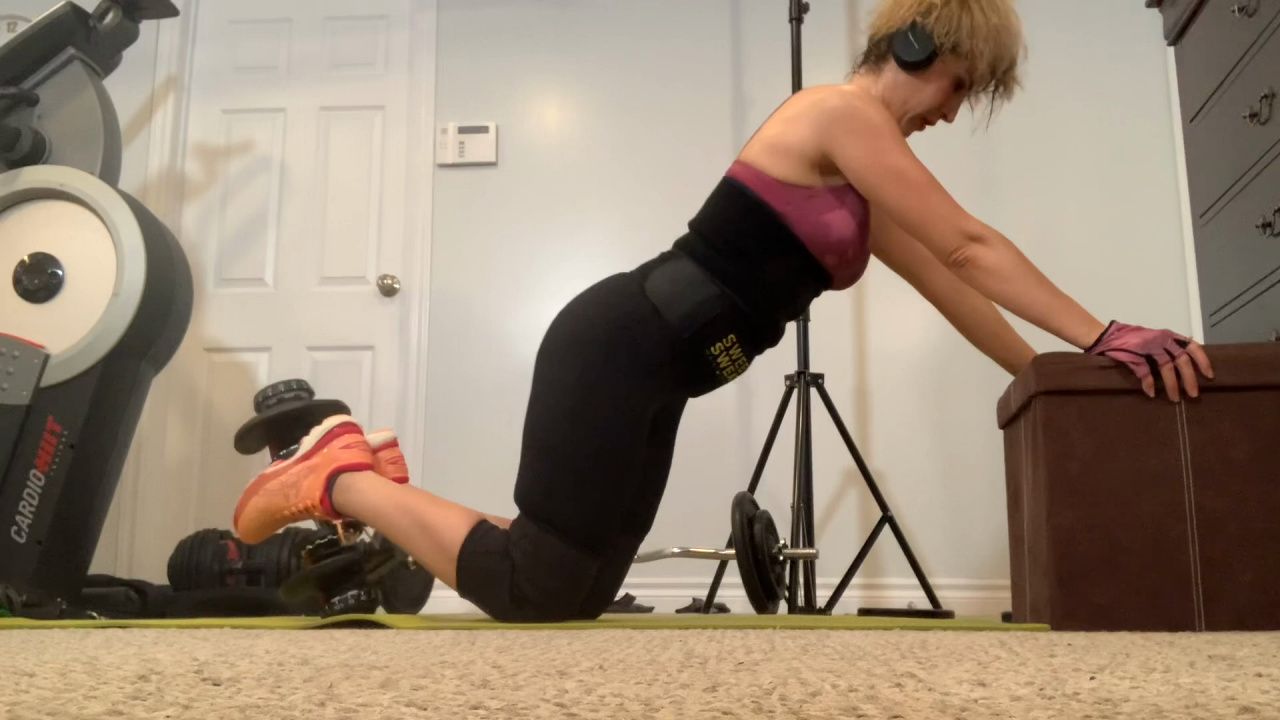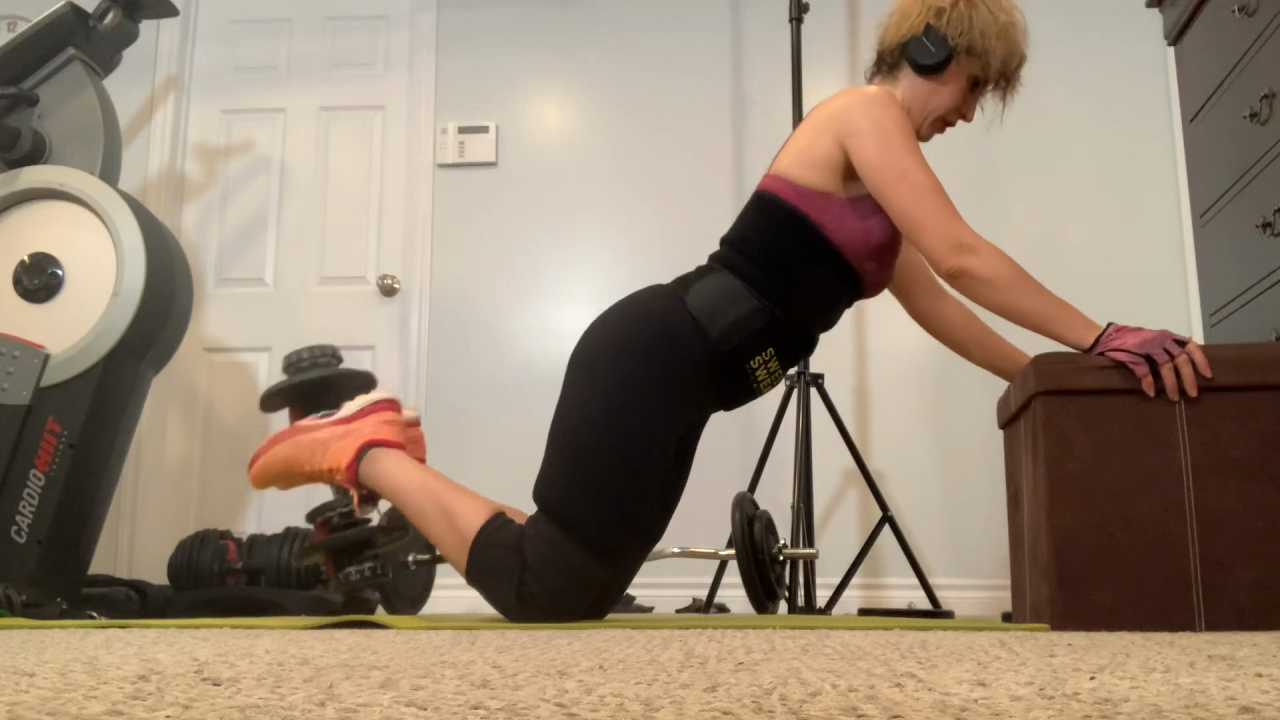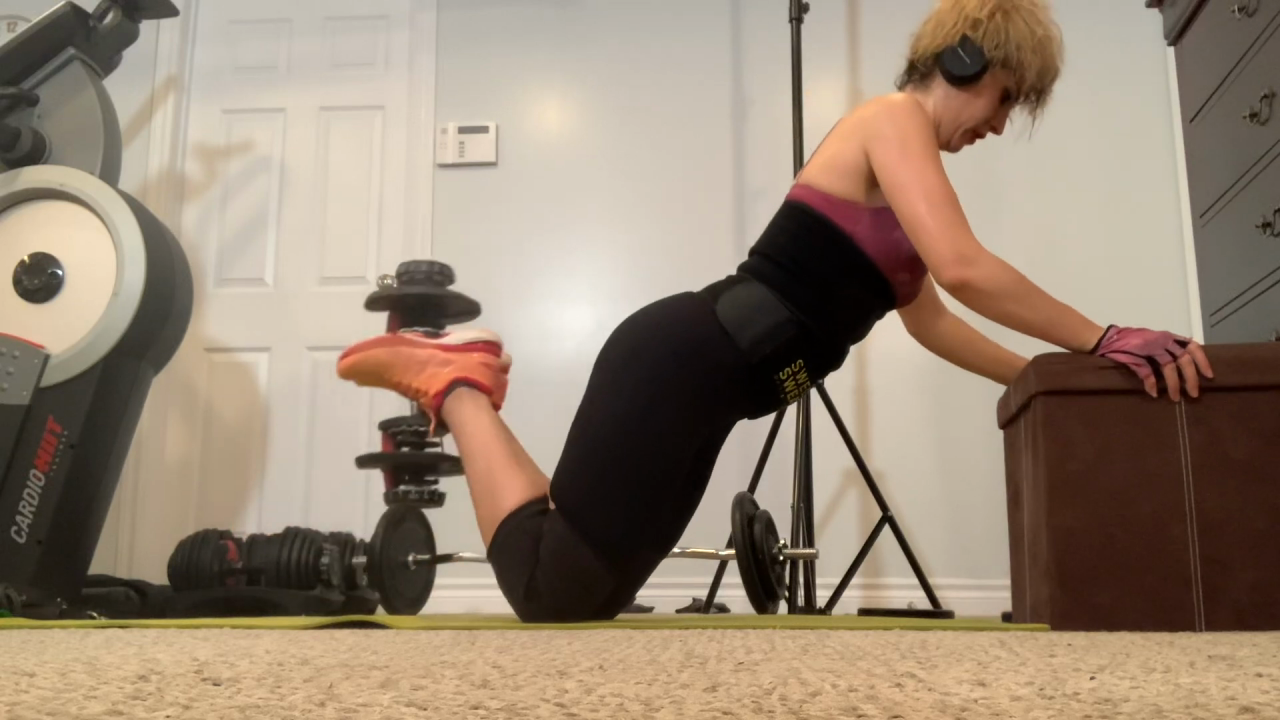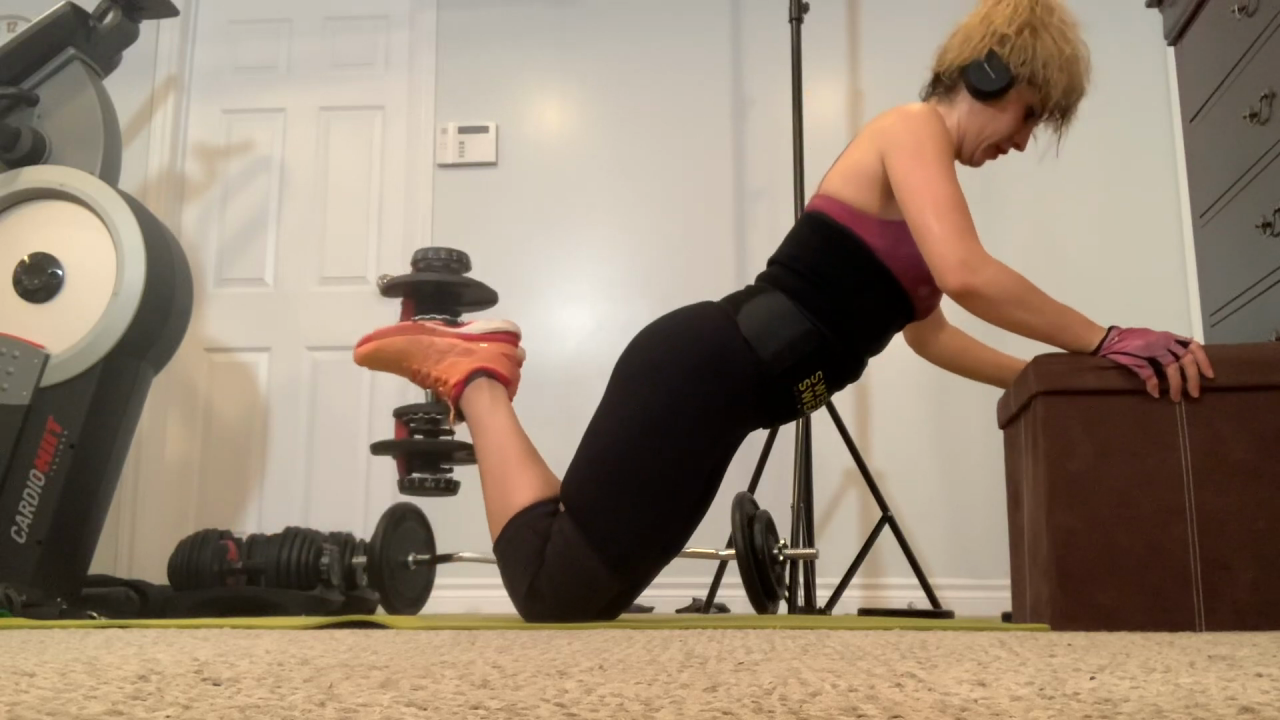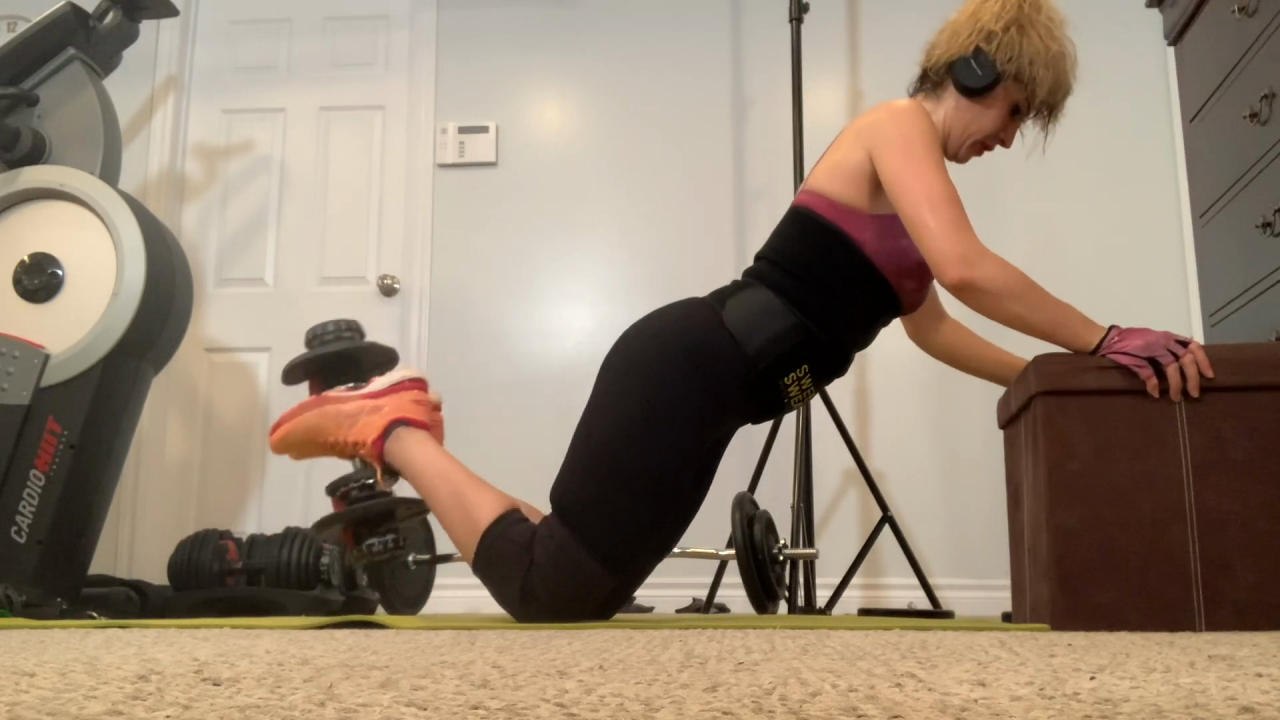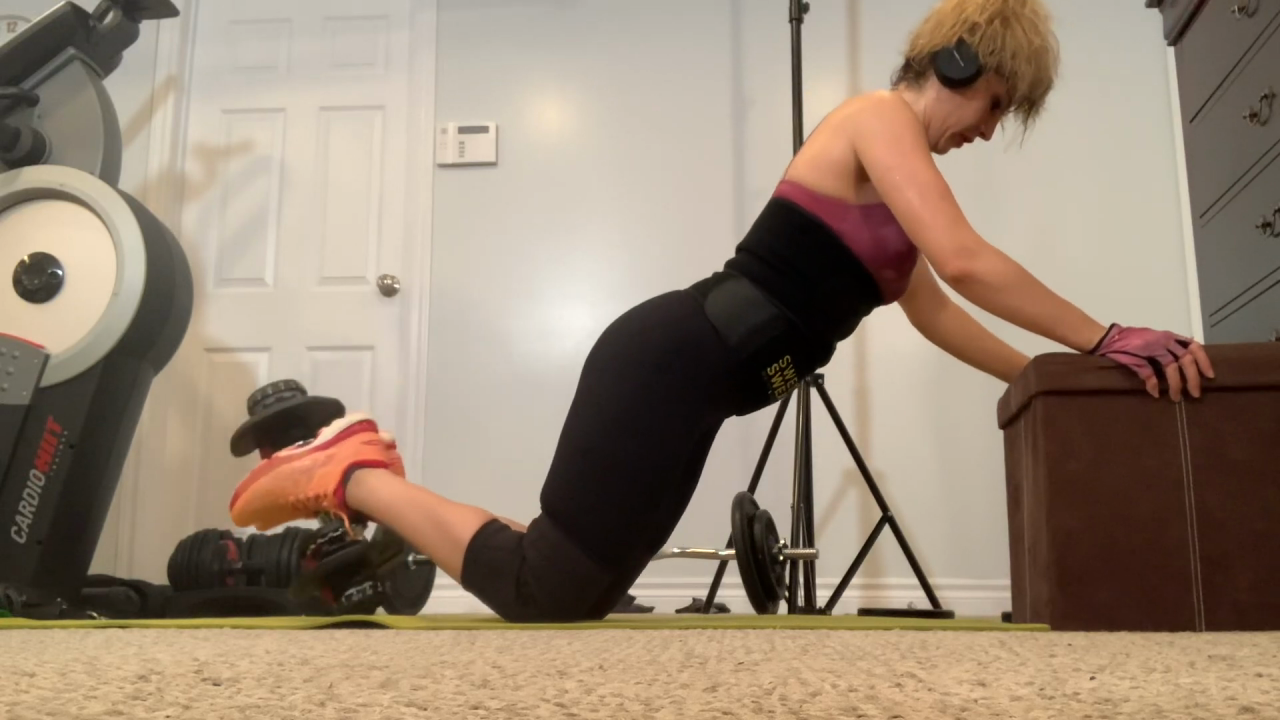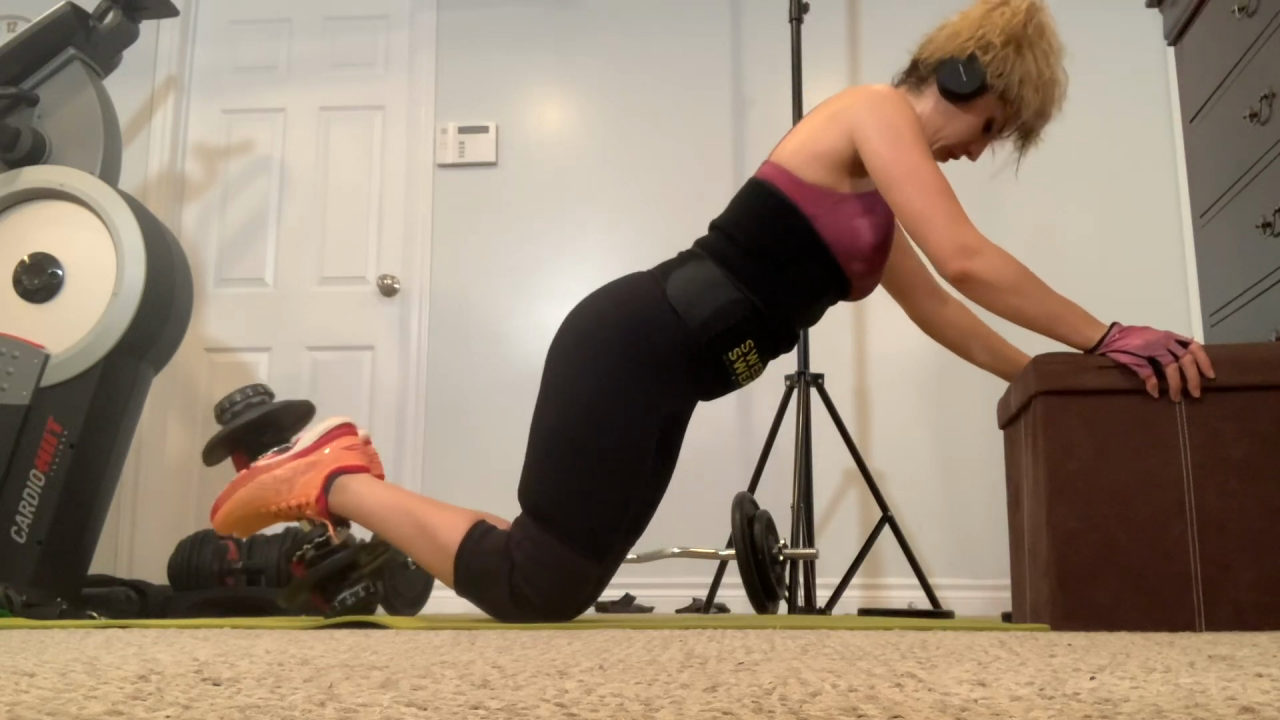
dt=0.5s
person 1, frame 1
left shoulder: (859, 184)
right shoulder: (839, 110)
left elbow: (944, 282)
right elbow: (967, 245)
right wrist: (1101, 337)
left hip: (651, 377)
right hip: (616, 350)
left knee: (575, 595)
right knee: (536, 596)
left ankle: (375, 479)
right ankle: (341, 479)
person 1, frame 2
left shoulder: (876, 169)
right shoulder: (865, 113)
left elbow: (931, 302)
right elbow: (960, 256)
left wrist: (1041, 375)
right wrist: (1103, 337)
left hip: (673, 379)
right hip: (654, 359)
left knee: (577, 595)
right knee: (540, 593)
left ankle: (389, 453)
right ankle: (364, 449)
person 1, frame 3
left shoulder: (902, 170)
right shoulder: (891, 120)
left elbow: (931, 320)
right elbow: (964, 269)
right wrist: (1102, 341)
left hip: (703, 383)
right hip: (679, 364)
left knee: (590, 593)
right knee: (552, 592)
left ankle: (464, 394)
right ankle: (455, 383)
person 1, frame 4
left shoulder: (923, 174)
right shoulder: (910, 129)
left elbow: (929, 331)
right elbow: (969, 276)
right wrist: (1105, 341)
left hip: (716, 387)
right hip: (700, 371)
left knee: (590, 589)
right knee: (556, 592)
left ankle: (477, 384)
right ankle: (474, 377)
person 1, frame 5
left shoulder: (908, 168)
right shoulder: (899, 126)
left elbow: (932, 324)
right elbow: (966, 270)
right wrist: (1105, 341)
left hip: (702, 386)
right hip: (687, 371)
left knee: (583, 589)
right knee: (550, 593)
left ankle: (410, 440)
right ankle: (392, 427)
person 1, frame 6
left shoulder: (893, 177)
right shoulder: (879, 118)
left elbow: (935, 311)
right elbow: (964, 260)
right wrist: (1107, 339)
left hip: (688, 380)
right hip: (671, 365)
left knee: (576, 590)
right knee: (543, 596)
left ankle: (378, 480)
right ankle: (351, 475)
person 1, frame 7
left shoulder: (876, 185)
right shoulder: (873, 110)
left elbow: (933, 306)
right elbow: (967, 262)
right wrist: (1108, 338)
left hip: (658, 371)
right hip: (630, 348)
left knee: (557, 586)
right knee: (532, 591)
left ankle: (354, 487)
right ankle: (330, 482)
